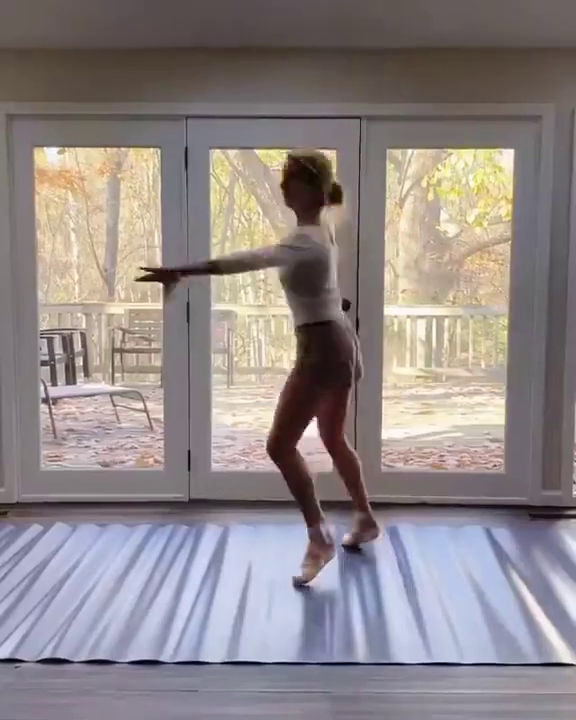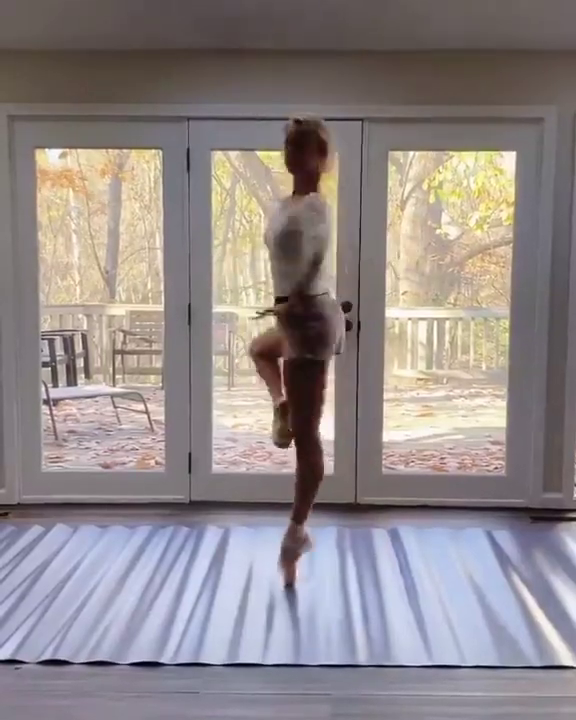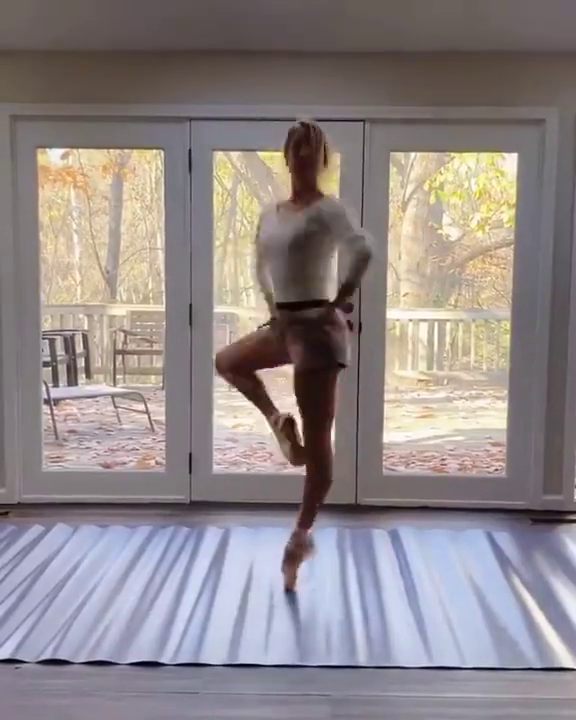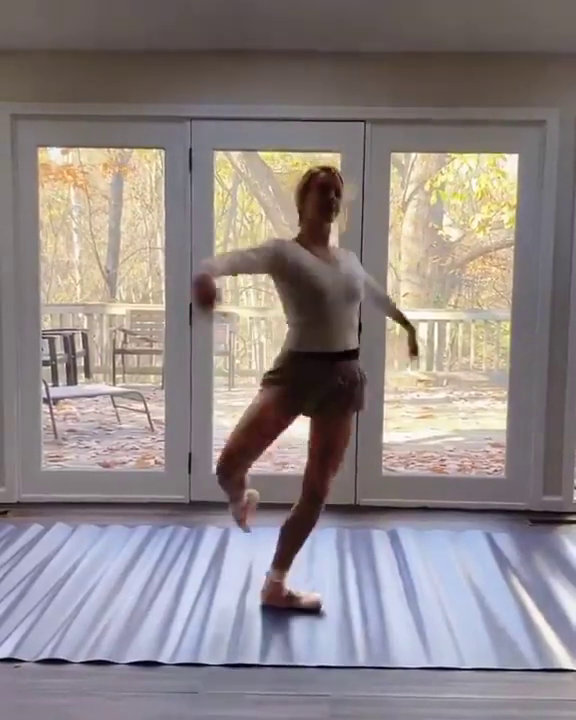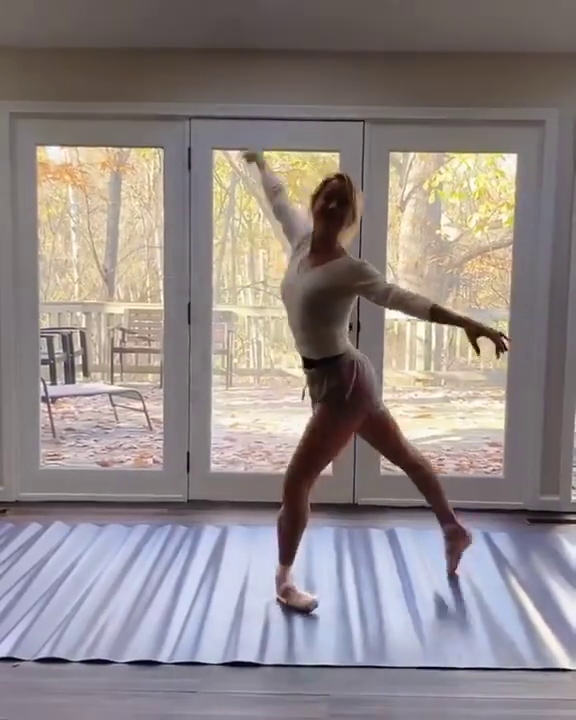
dt=0.5s
person 1, frame 1
left shoulder: (305, 239)
right shoulder: (319, 234)
left elbow: (249, 260)
left wrist: (179, 271)
left hip: (322, 346)
right hip: (338, 342)
left knee: (280, 446)
right knee: (335, 440)
left ankle: (319, 540)
right ankle: (365, 520)
person 1, frame 2
left shoulder: (314, 205)
right shoulder: (290, 205)
left elbow: (318, 245)
left wrist: (295, 300)
left hip: (309, 320)
right hip: (298, 317)
left knee: (307, 435)
left ankle: (296, 531)
right ankle: (286, 412)
person 1, frame 3
left shoulder: (330, 207)
right shoulder: (275, 211)
left elbow: (365, 249)
left wrist: (336, 305)
right wrist: (275, 303)
left hip: (314, 327)
right hip: (285, 323)
left knee: (319, 448)
left ankle: (301, 536)
right ankle: (282, 422)
person 1, frame 4
left shoulder: (349, 259)
right shoulder: (281, 252)
left elbow: (375, 291)
right elbow: (223, 260)
left wrist: (405, 321)
right wrist: (205, 278)
left hip: (344, 378)
right hip: (297, 373)
left knee: (315, 494)
right knee: (229, 464)
left ankle: (275, 584)
right ankle: (241, 495)
person 1, frame 5
left shoulder: (349, 269)
right shoulder: (301, 245)
left elbow: (405, 299)
right elbow: (280, 201)
left wrist: (465, 323)
right wrist: (259, 162)
left hip: (342, 384)
right hip: (340, 381)
left knee: (296, 485)
right knee: (406, 457)
left ankle: (284, 578)
right ankle: (453, 530)
